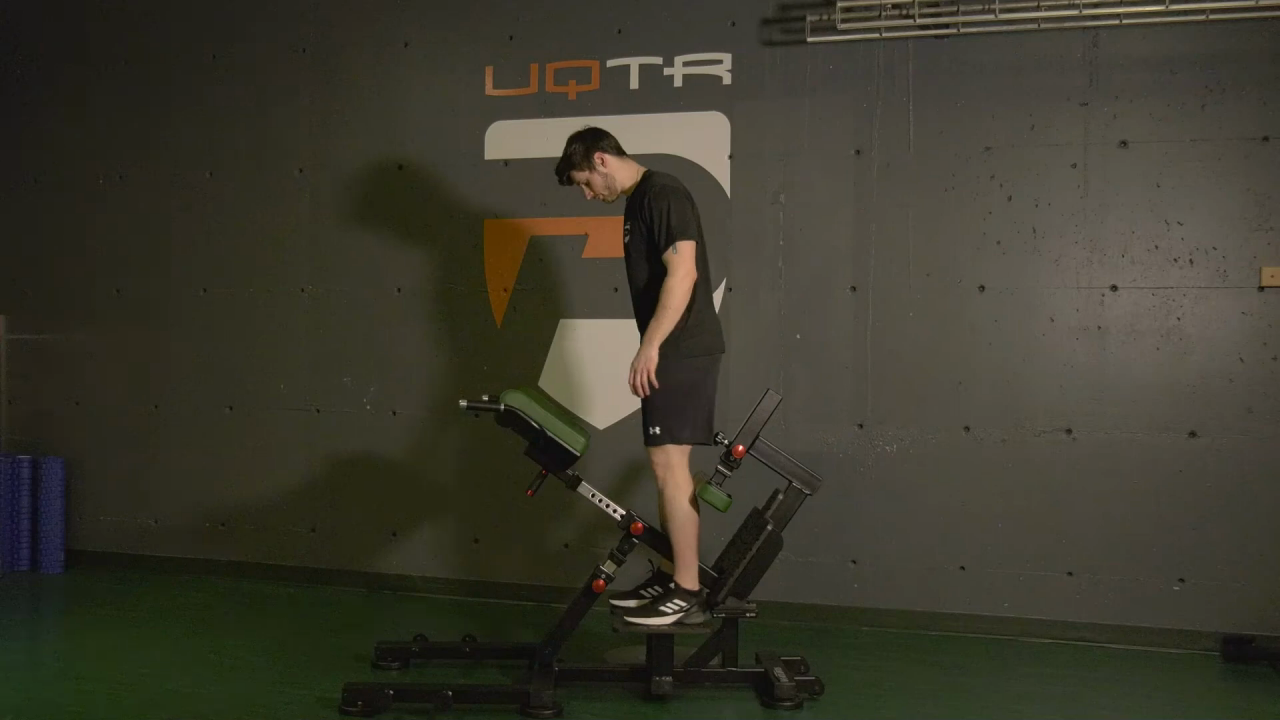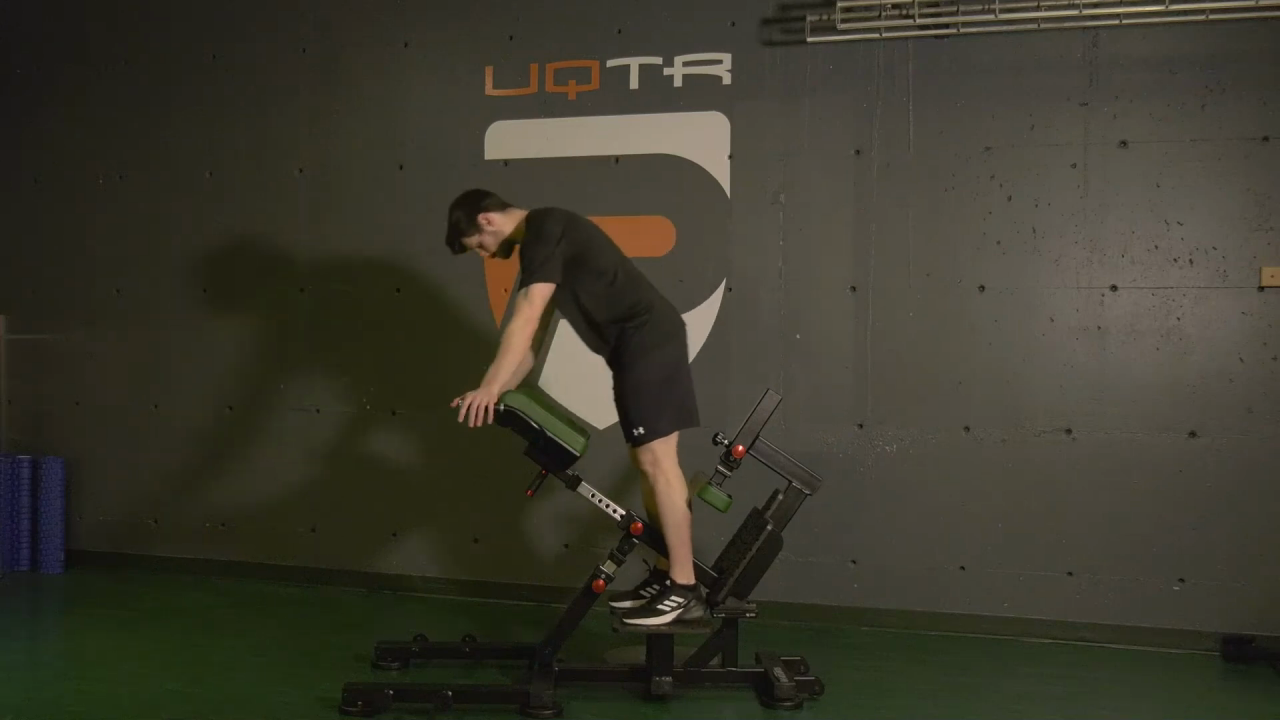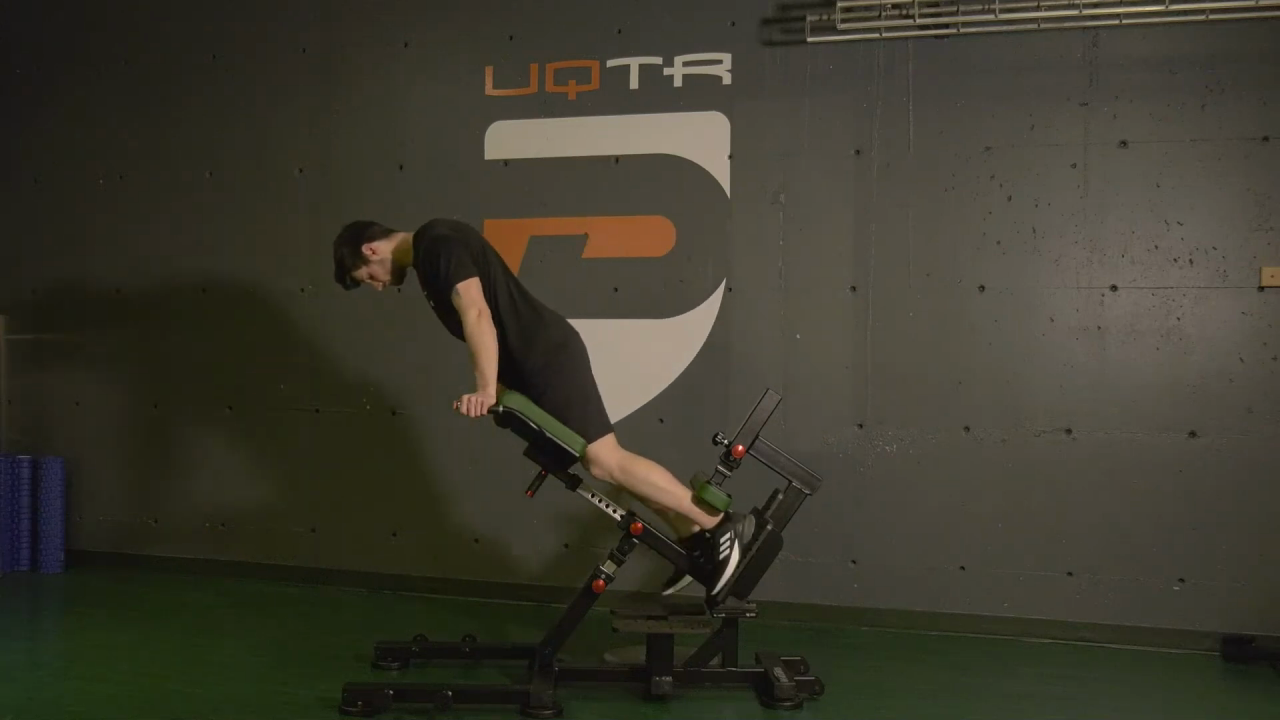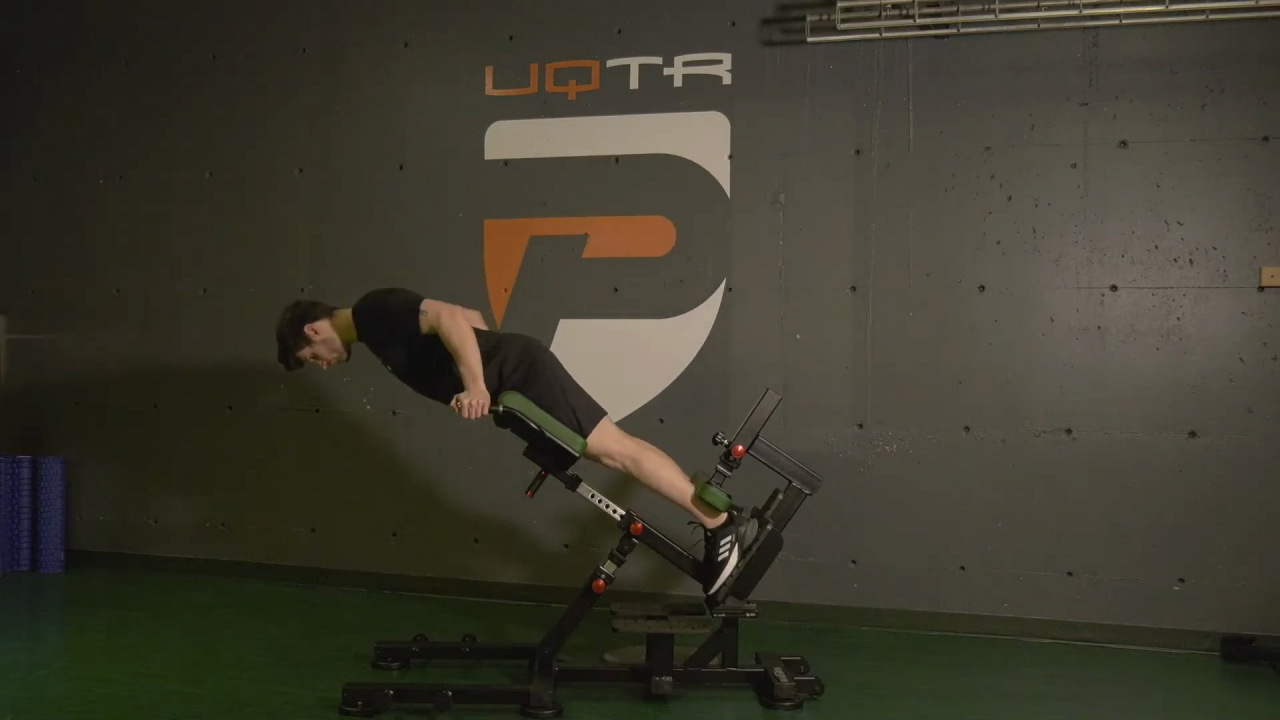
dt=1s
person 1, frame 1
left shoulder: (662, 193)
right shoulder: (639, 201)
left elbow: (682, 273)
left wrist: (648, 348)
right wrist: (652, 349)
left hip: (684, 349)
right hip: (671, 350)
left knee: (668, 463)
right knee: (665, 463)
left ankle: (688, 594)
right ankle: (669, 576)
person 1, frame 2
left shoulder: (544, 230)
right shoulder: (539, 239)
left elbow: (524, 320)
right elbow: (533, 330)
left wrist: (488, 389)
right wrist: (503, 390)
left hip: (649, 339)
right hip: (639, 344)
left knee: (656, 460)
right knee: (650, 462)
left ankle: (685, 589)
right ankle: (666, 576)
person 1, frame 3
left shoulder: (437, 242)
right shoulder: (429, 255)
left elbow: (476, 314)
left wrist: (485, 389)
right wrist: (494, 390)
left hip: (546, 356)
right hip: (537, 360)
left knee: (604, 462)
right knee: (604, 458)
left ankle: (720, 524)
right ankle: (692, 536)
person 1, frame 4
left shoulder: (374, 310)
right shoulder: (376, 327)
left elbow: (449, 317)
right elbow: (472, 315)
left wrist: (476, 386)
left hip: (522, 370)
right hip: (513, 379)
left knee: (613, 447)
right knee: (609, 450)
left ankle: (723, 524)
right ankle: (714, 520)
